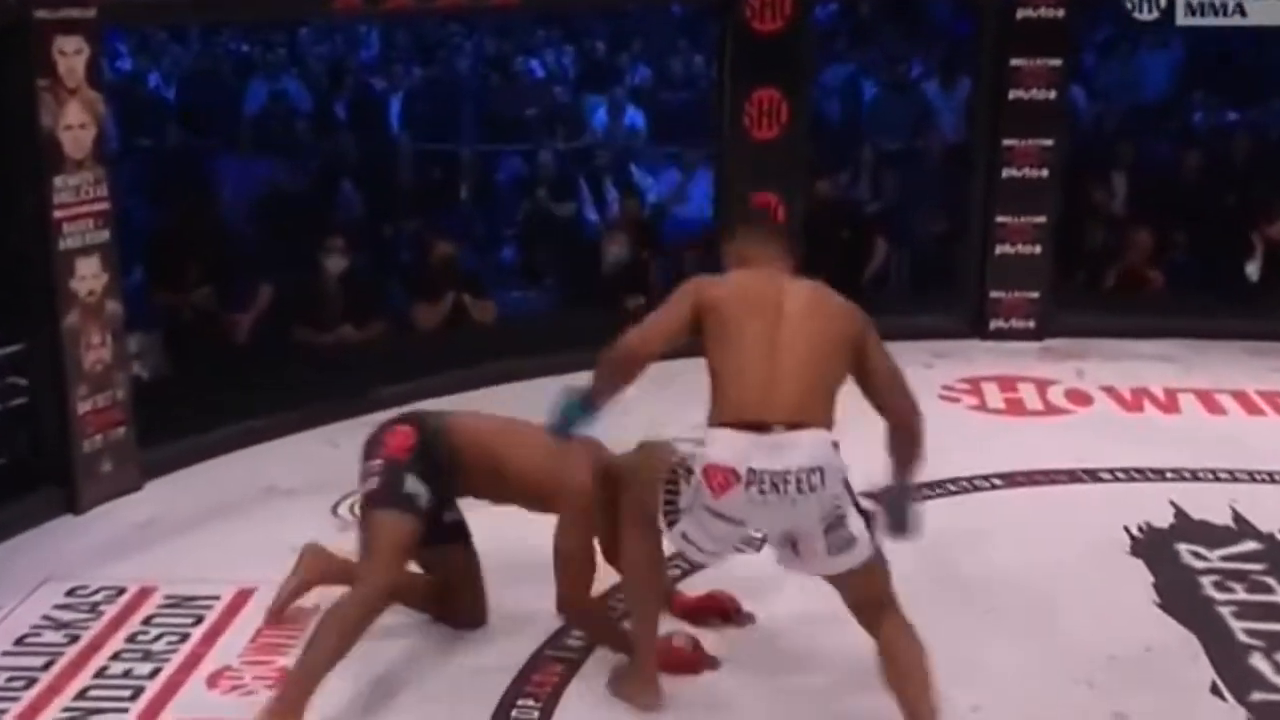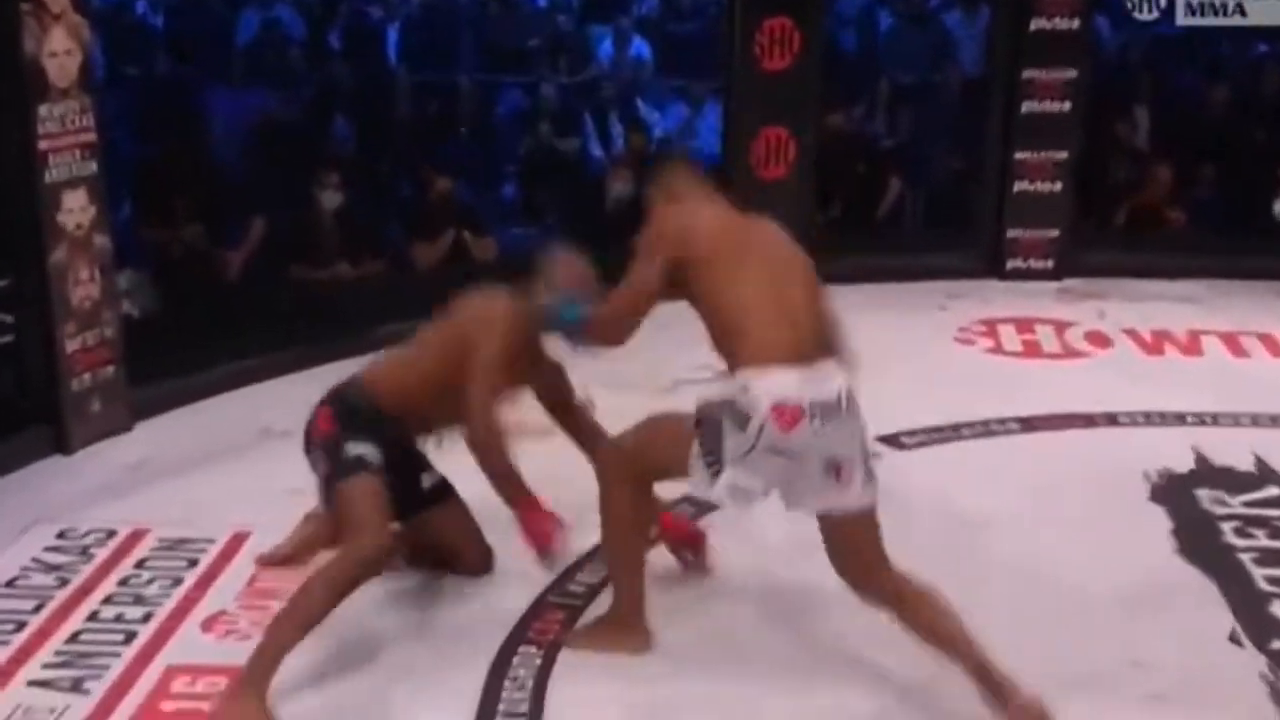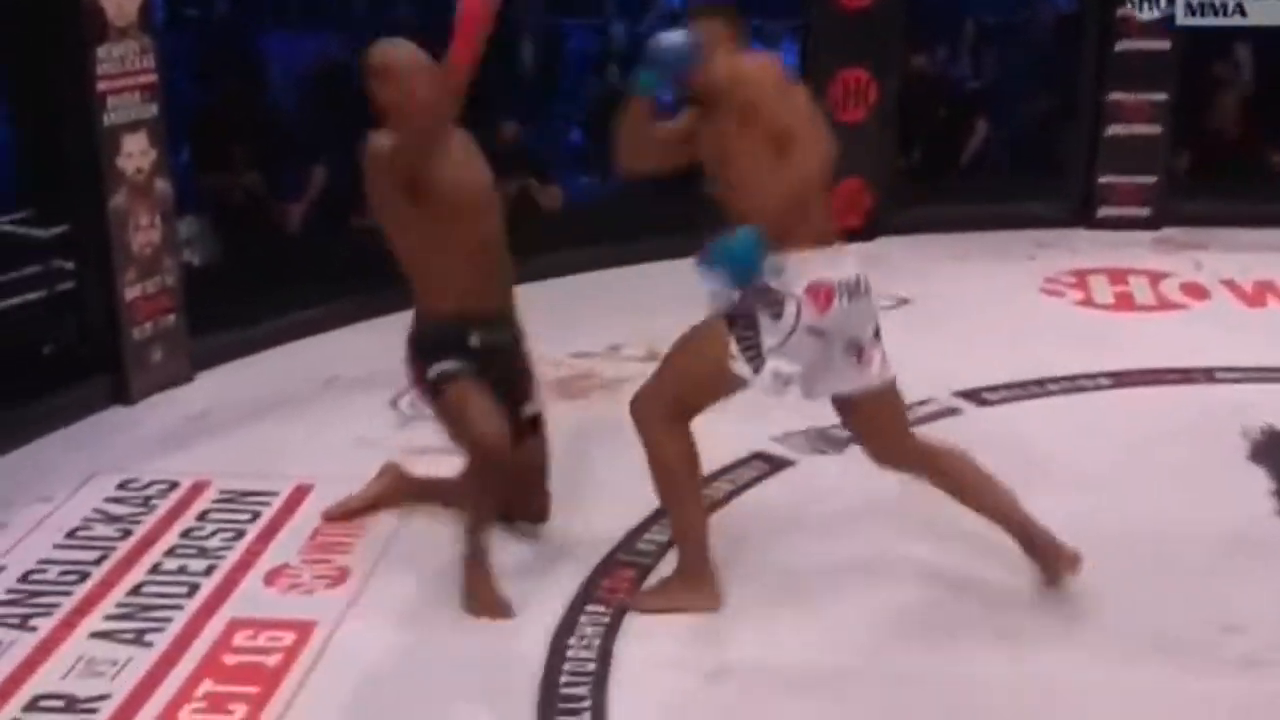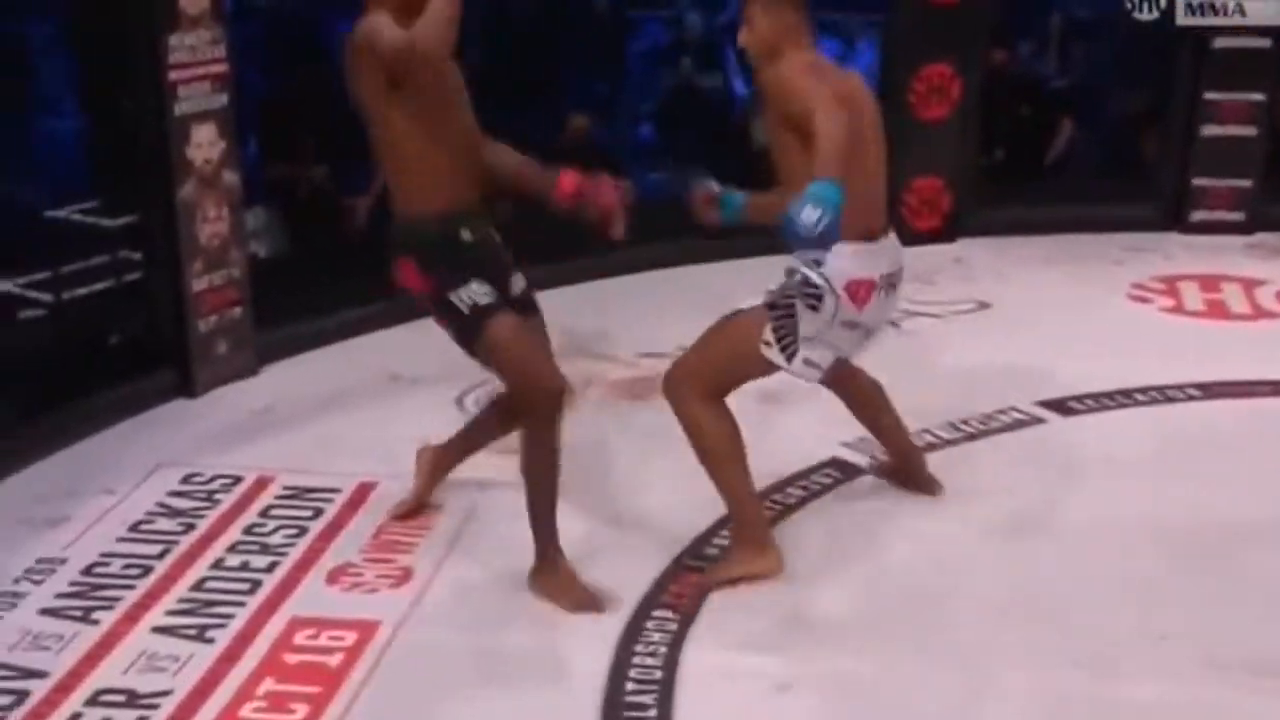
dt=0.2s
person 1, frame 1
left shoulder: (708, 290)
right shoulder: (845, 313)
left elbow: (633, 349)
right elbow: (904, 415)
left wrist: (584, 401)
right wrist: (900, 491)
left hip: (729, 463)
right hip: (812, 465)
left knee: (634, 502)
right knee: (881, 615)
left ankle: (642, 672)
person 1, frame 2
left shoulder: (673, 227)
right shoulder: (769, 237)
left elbow: (611, 327)
left wrist: (568, 309)
left hip: (772, 404)
right hip: (830, 396)
left knee: (619, 464)
right knee: (874, 579)
left ankle: (626, 624)
person 1, frame 3
left shoulder: (751, 73)
left elbow: (817, 150)
right elbow: (635, 158)
left wrist: (754, 235)
right wrist: (649, 81)
left hip: (799, 287)
right hip: (836, 284)
left knee: (655, 409)
right knee: (901, 449)
person 1, frame 4
left shoulder: (791, 76)
right shoulder: (842, 86)
left elbow: (832, 125)
left wrist: (824, 194)
right wrist: (737, 207)
left hip: (837, 274)
right hip: (874, 265)
left knee: (686, 383)
right knee: (832, 367)
right ankle: (914, 468)
person 2, frame 1
left shoulder: (595, 470)
right shoulder: (581, 489)
left elbow: (620, 552)
right elbow: (573, 607)
left wrist: (684, 604)
left hip: (430, 458)
right hip: (407, 447)
left knee: (466, 611)
right knee: (379, 582)
left ankle: (327, 567)
person 2, frame 2
left shoulder: (537, 362)
right shoulder: (498, 317)
left elbow: (590, 437)
right elbow: (479, 425)
right wrist: (529, 508)
left hip: (390, 434)
right hip: (348, 423)
left knee: (471, 558)
right knee: (369, 549)
left ankle: (335, 526)
person 2, frame 3
left shoulder: (463, 146)
right shoulder: (386, 152)
right elbow: (416, 143)
left hip: (498, 337)
right hip: (445, 346)
left knee: (529, 505)
right knee: (494, 444)
left ankle: (400, 485)
right ankle: (475, 560)
person 2, frame 4
left shoulder: (421, 58)
left elbow: (475, 147)
right elbow: (424, 50)
left wrist: (566, 187)
left hip: (470, 229)
right hip: (433, 250)
left knee: (537, 393)
right knee: (545, 391)
left ankle: (440, 459)
